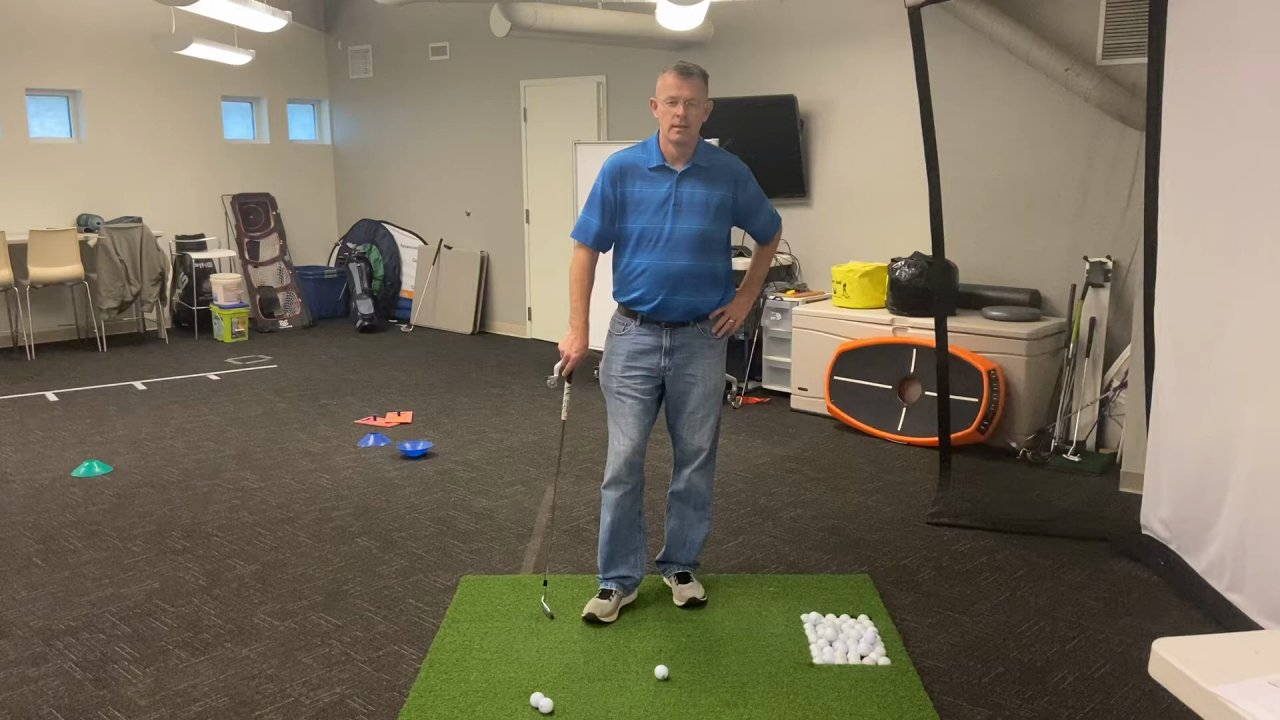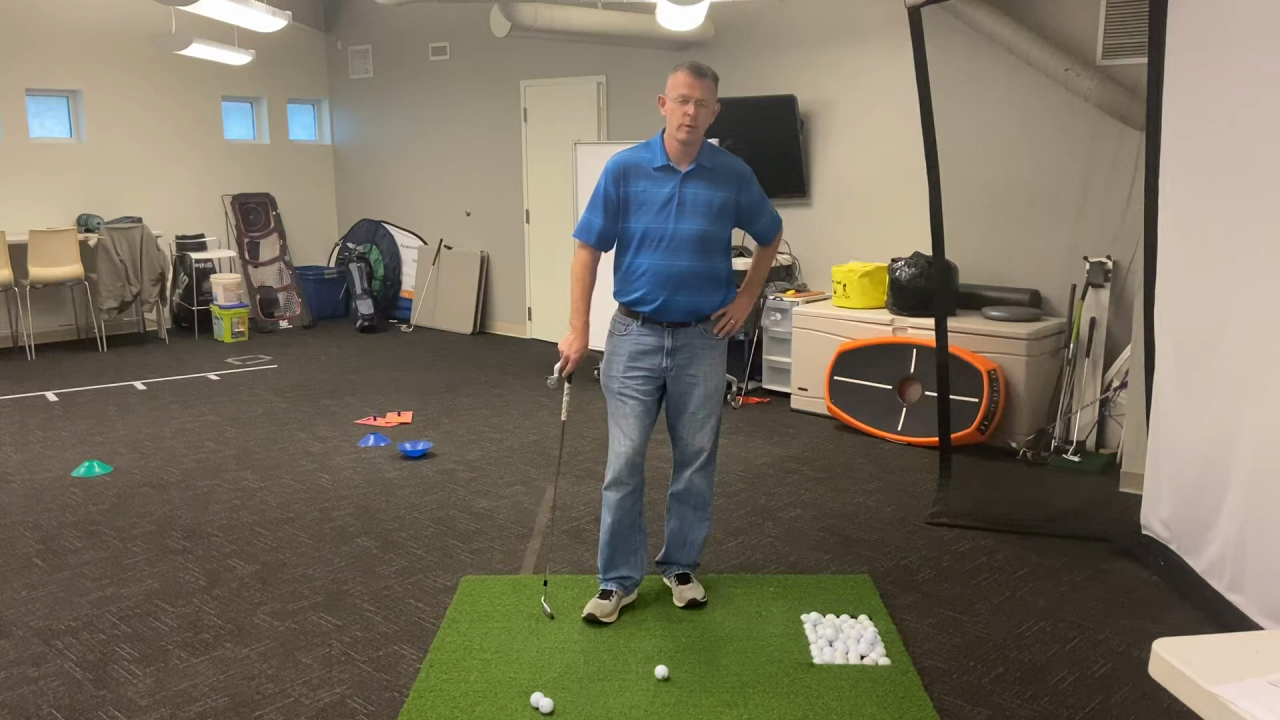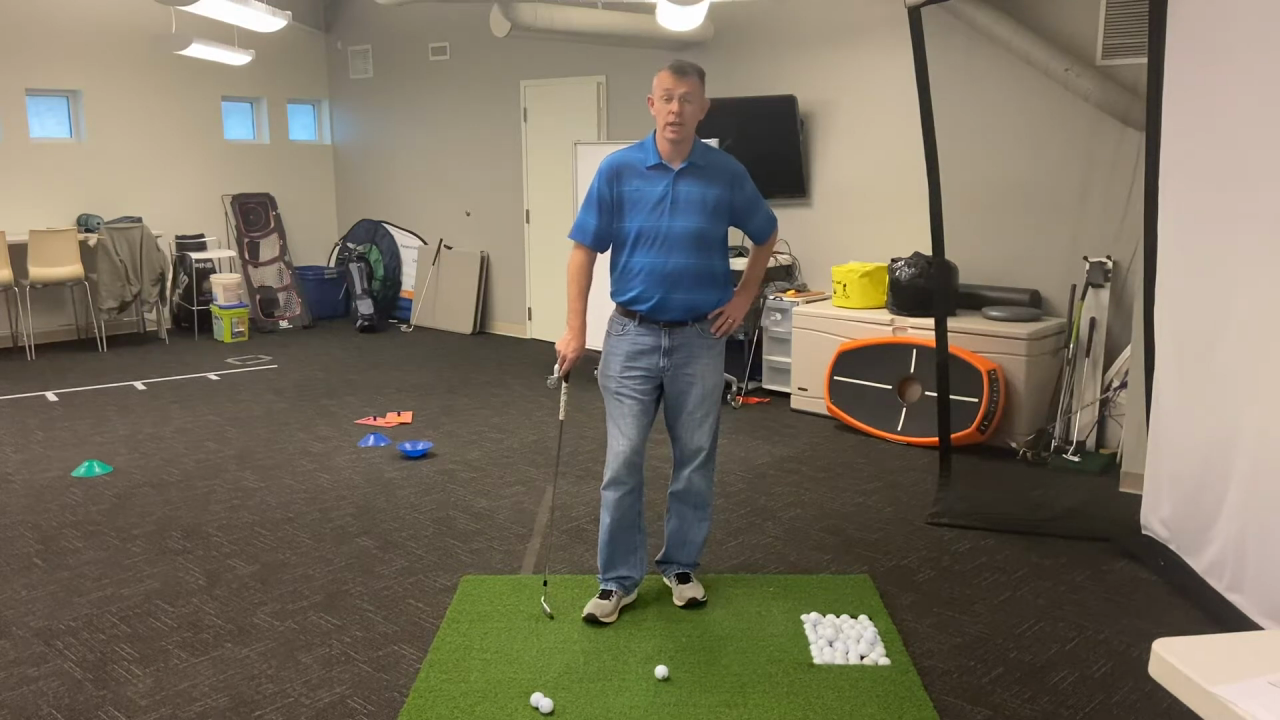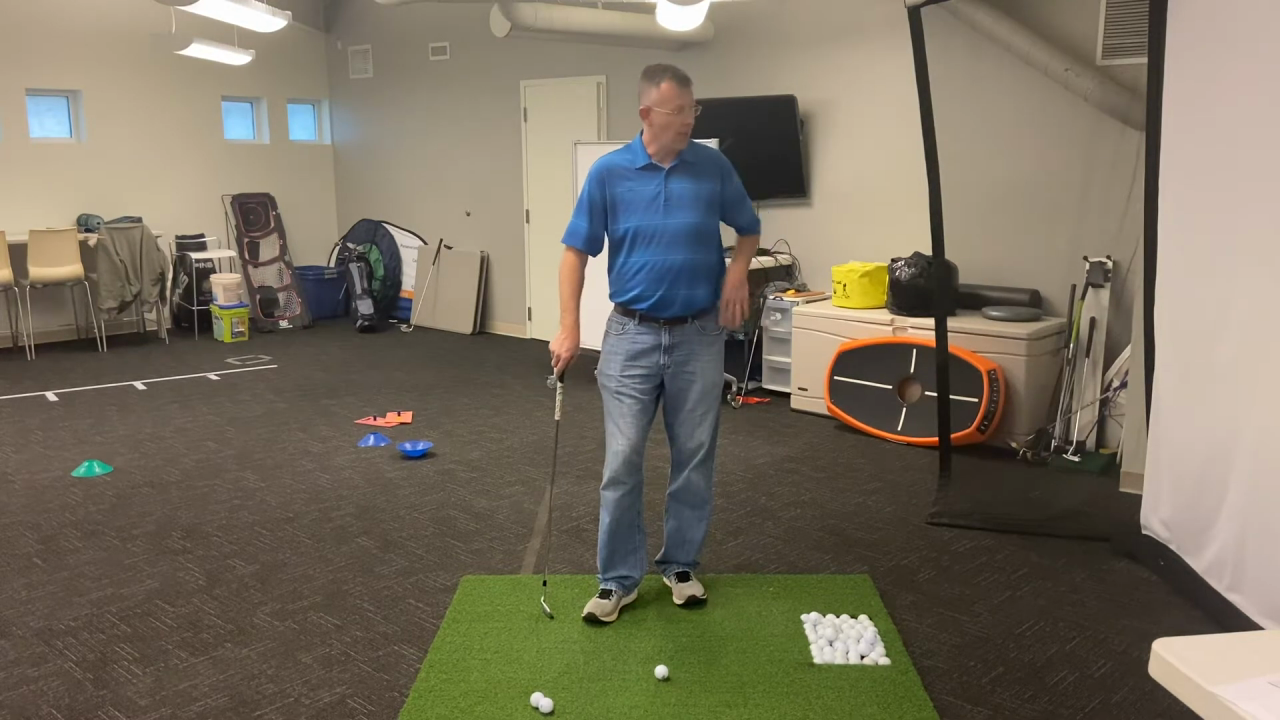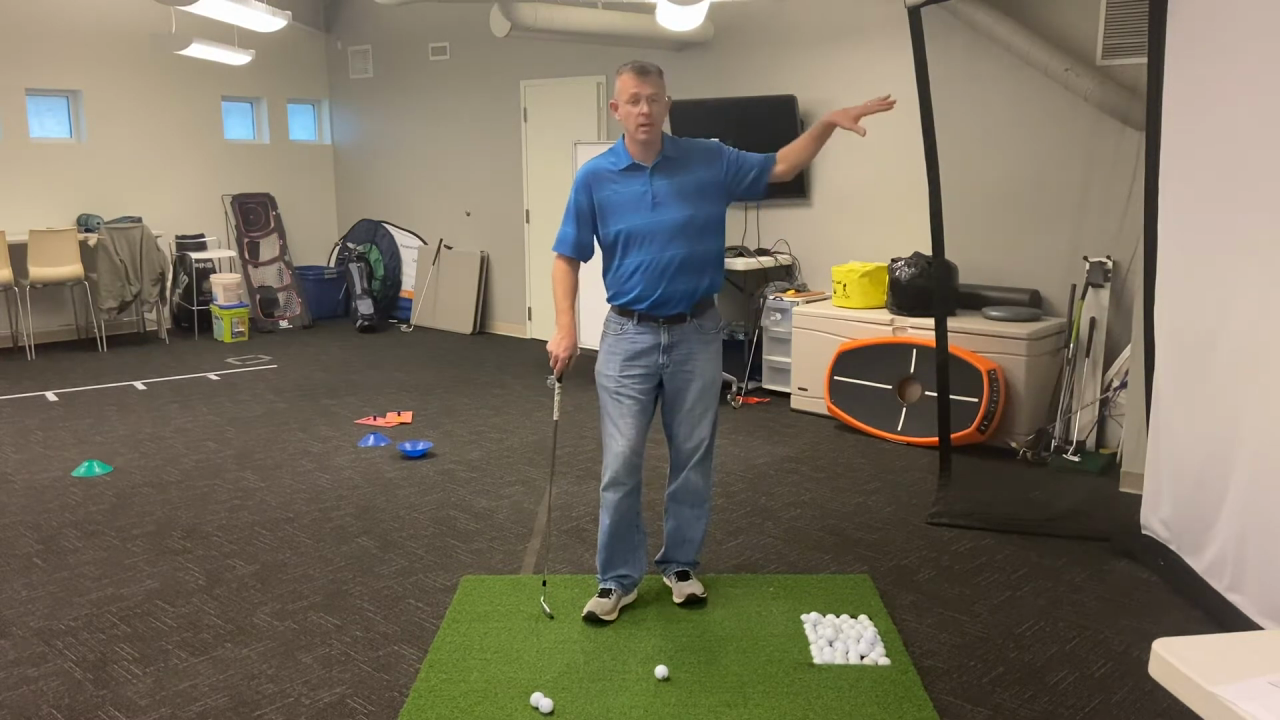
dt=1s
person 1, frame 1
left shoulder: (730, 173)
right shoulder: (620, 169)
left elbow: (769, 235)
right elbow: (586, 249)
left wrist: (746, 298)
right wrist: (577, 329)
left hip: (701, 338)
right hip: (634, 335)
left knee: (695, 460)
right knee: (624, 461)
left ankle: (680, 565)
right ankle: (618, 578)
person 1, frame 2
left shoulder: (734, 175)
right shoulder: (624, 168)
left elbow: (770, 237)
right elbow: (588, 249)
left wrist: (747, 299)
right wrist: (578, 329)
left hip: (702, 339)
right hip: (635, 335)
left knee: (695, 461)
right knee: (625, 462)
left ankle: (680, 565)
right ankle: (618, 579)
person 1, frame 3
left shoulder: (726, 173)
right shoulder: (617, 169)
left elbow: (765, 235)
right elbow: (585, 250)
left wrist: (744, 298)
right wrist: (575, 329)
left hip: (699, 338)
right hip: (632, 336)
left knee: (694, 461)
right knee: (623, 461)
left ankle: (680, 565)
right ankle: (618, 579)
person 1, frame 4
left shoulder: (715, 167)
right shoulder: (608, 172)
left elbow: (748, 229)
right elbow: (577, 251)
left wrist: (738, 271)
right wrist: (569, 327)
left hip: (699, 335)
right hip: (632, 334)
left knee: (694, 458)
right knee: (623, 461)
left ankle: (680, 564)
right ankle: (618, 578)
person 1, frame 5
left shoulder: (709, 161)
right shoulder: (594, 177)
left elbow: (780, 167)
right elbow: (567, 256)
left wrist: (828, 122)
right wrist: (565, 328)
left hip: (696, 332)
right hip: (629, 334)
left knee: (692, 457)
right knee: (621, 462)
left ankle: (680, 563)
right ankle: (617, 578)
